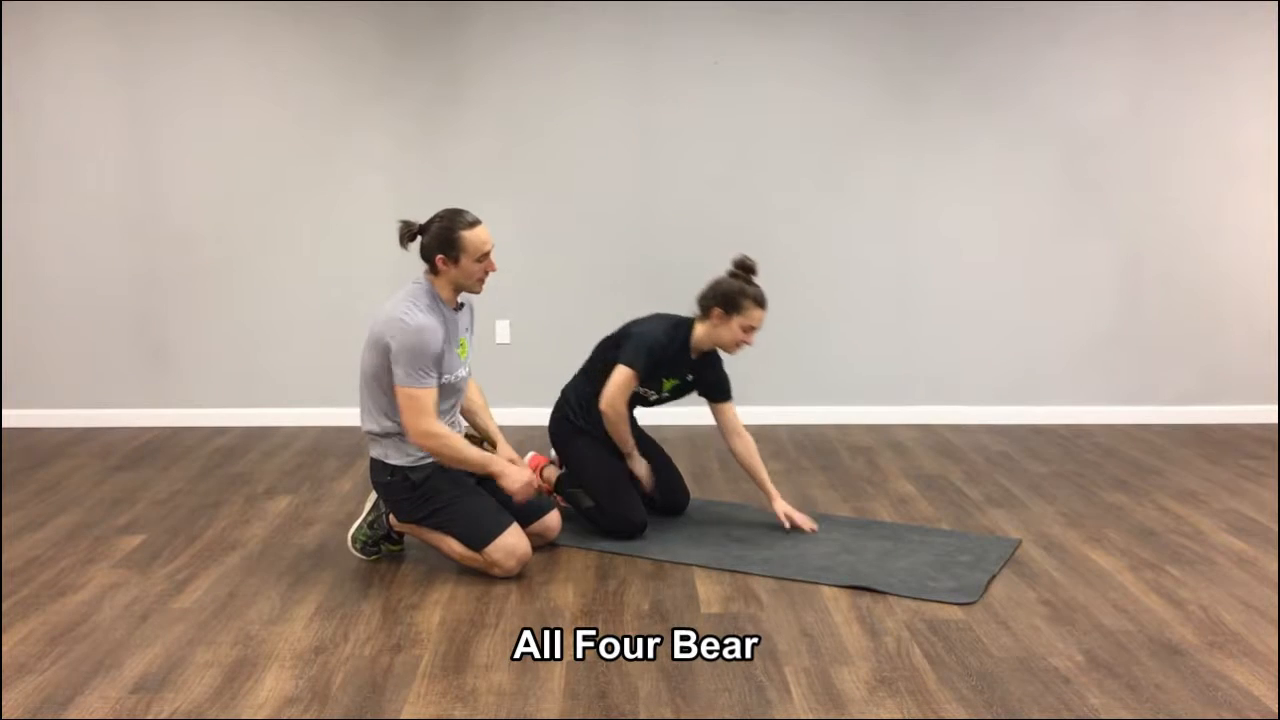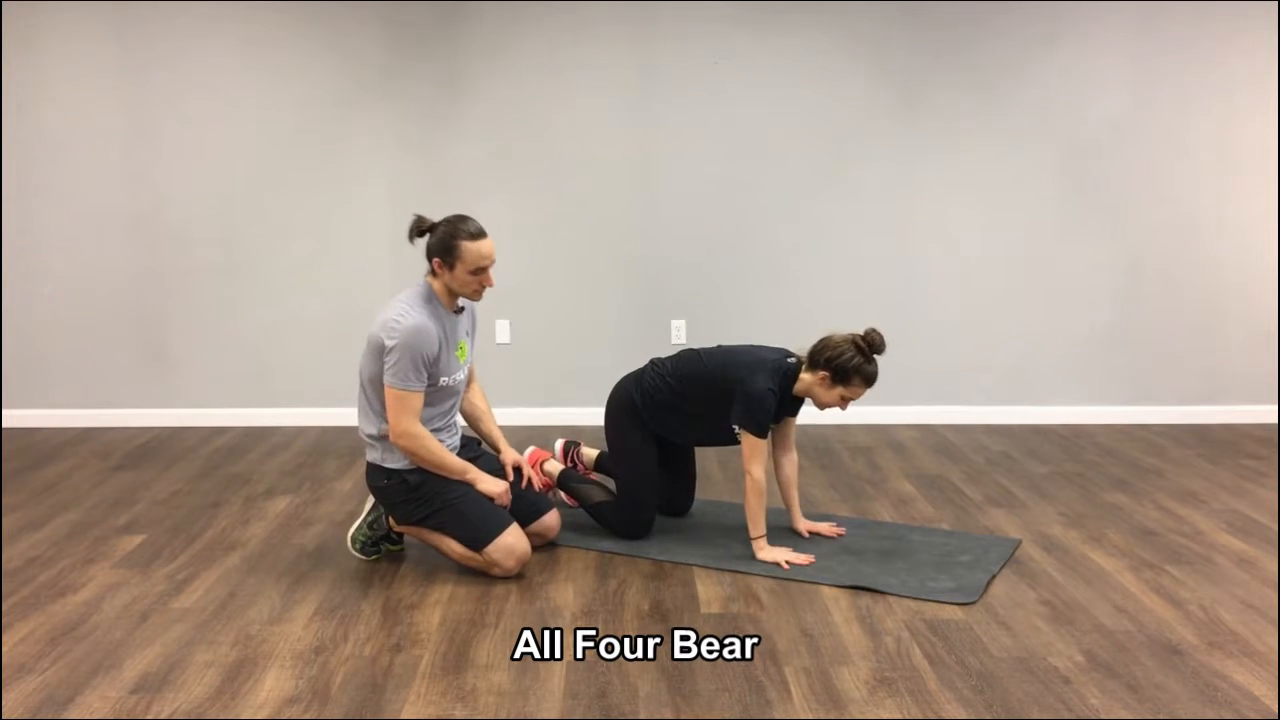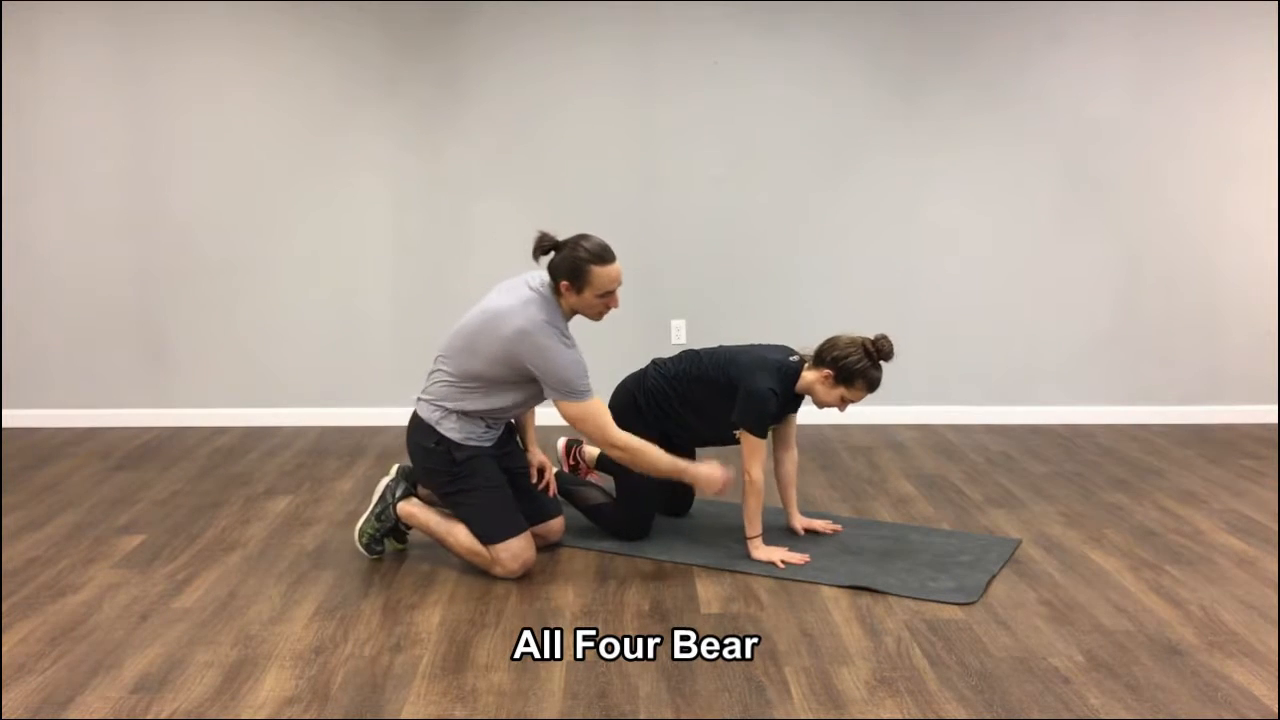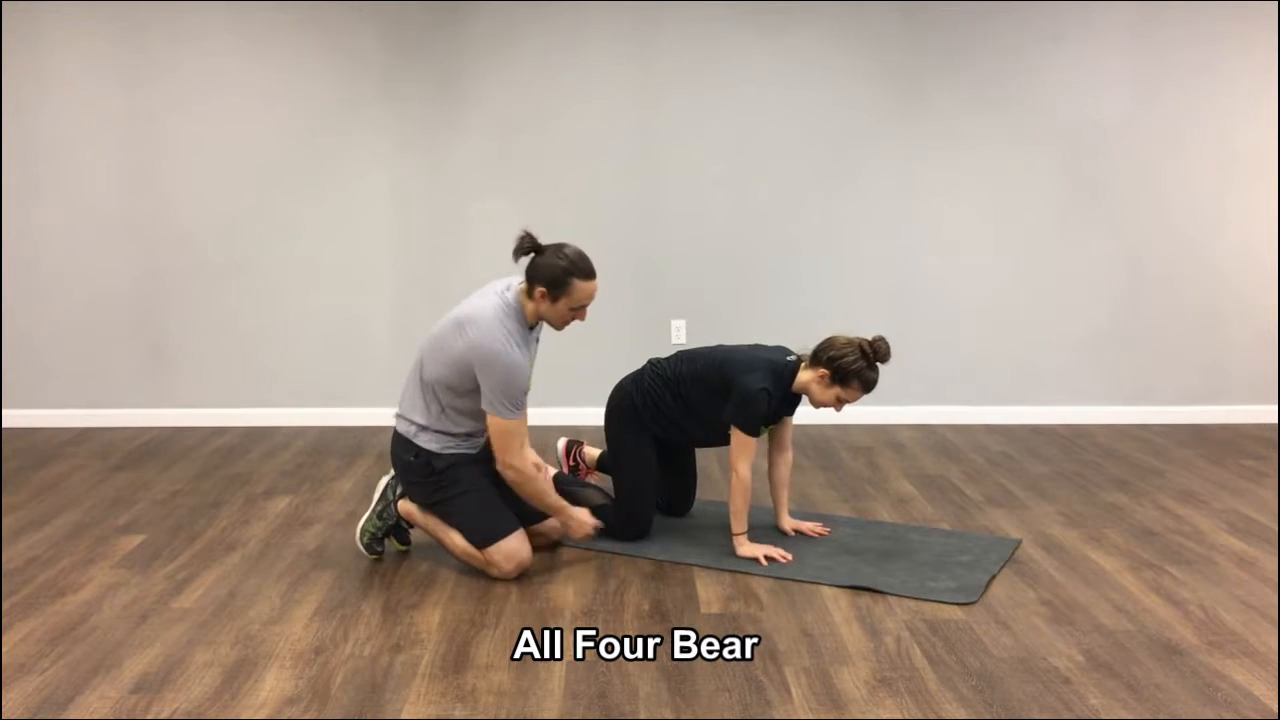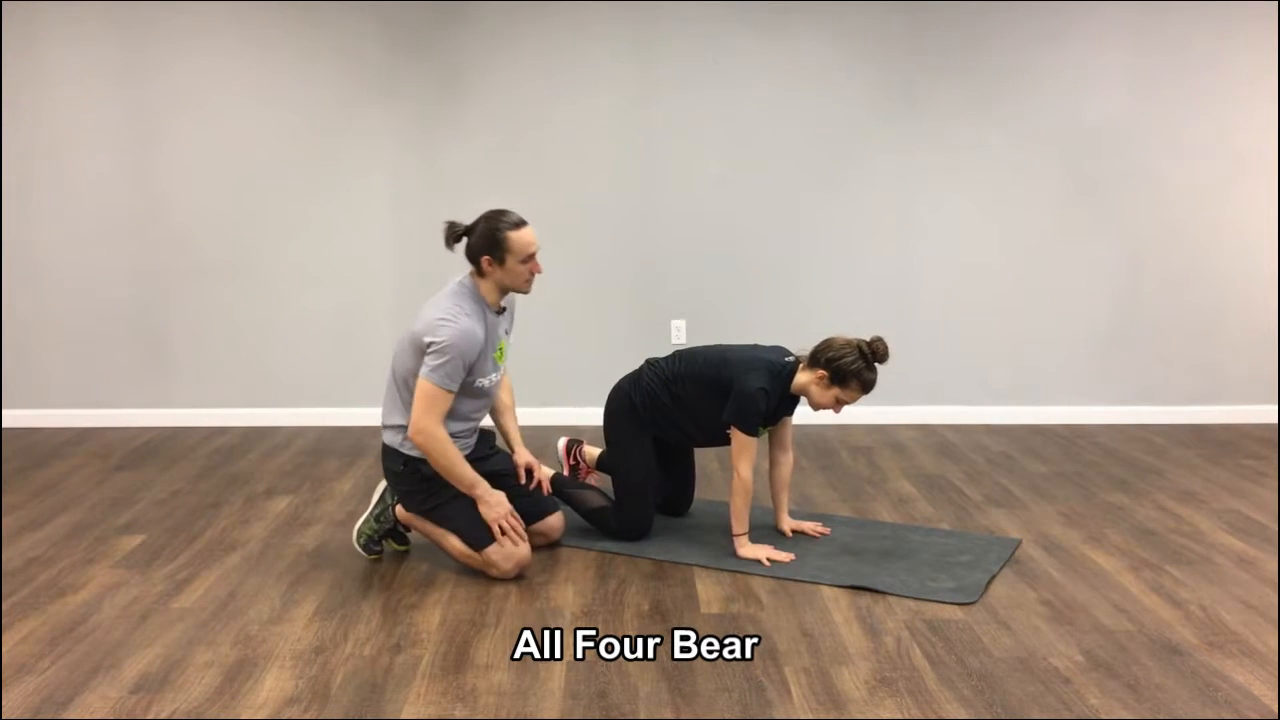
dt=1s
person 1, frame 1
left shoulder: (460, 303)
right shoulder: (415, 324)
right elbow: (423, 432)
left wrist: (499, 442)
right wrist: (497, 468)
left hip: (450, 448)
right hip: (410, 466)
left knee: (547, 526)
right knee: (510, 555)
left ankle: (414, 514)
right ankle: (396, 520)
person 1, frame 2
left shoulder: (463, 306)
right shoulder: (412, 327)
right elbow: (404, 434)
left wrist: (502, 446)
right wrist: (476, 478)
left hip: (451, 447)
right hip: (406, 469)
left knee: (546, 526)
right knee: (510, 556)
left ankle: (429, 514)
right ankle: (396, 518)
person 1, frame 3
left shoulder: (535, 287)
right shoulder: (546, 339)
right elbow: (613, 441)
left wrist: (530, 446)
right wrist: (693, 473)
left hip: (489, 429)
right hip: (448, 440)
left knee: (549, 530)
right knee: (514, 560)
left ankle: (425, 488)
right ankle: (403, 507)
person 1, frame 4
left shoulder: (513, 294)
right shoulder: (503, 349)
right elbow: (510, 463)
left wrist: (524, 452)
right wrist: (567, 513)
left hip: (474, 438)
right hip: (432, 451)
left knee: (548, 529)
right knee: (512, 559)
left ankle: (430, 500)
right ankle: (405, 507)
person 1, frame 5
left shoulder: (501, 301)
right shoulder: (459, 327)
right elbow: (424, 431)
left wrist: (518, 447)
right wrist: (483, 494)
left hip: (469, 443)
right hip: (419, 459)
left knee: (550, 526)
right knee: (511, 558)
left ankle: (428, 508)
right ankle: (402, 511)
person 2, frame 1
left shoulder: (708, 364)
right shoulder: (657, 337)
left elbow: (735, 434)
right elbow: (609, 404)
left wrist: (775, 499)
right wrist: (632, 457)
left hip: (616, 426)
right hip: (577, 425)
left knee: (673, 503)
right knee: (627, 522)
left ankle: (579, 463)
right ankle: (551, 475)
person 2, frame 2
left shoulder: (792, 377)
right shoulder: (761, 386)
left elbow: (785, 452)
right elbow: (754, 472)
left wrist: (797, 518)
right wrist: (760, 546)
left hip: (665, 414)
right hip: (633, 408)
left knee: (677, 505)
right knee: (633, 523)
left ankle: (577, 455)
right ankle: (550, 468)
person 2, frame 3
left shoulder: (794, 373)
right shoulder: (763, 386)
left elbow: (785, 448)
right elbow: (753, 472)
left wrist: (793, 514)
right wrist: (756, 544)
left hip: (669, 415)
right hip: (637, 408)
left knee: (677, 505)
right knee: (632, 525)
left ankle: (581, 455)
person 2, frame 4
left shoulder: (790, 375)
right shoulder: (758, 386)
left elbow: (781, 452)
right elbow: (740, 469)
left wrist: (783, 516)
right wrist: (741, 542)
left hip: (667, 417)
right hip: (635, 410)
left knee: (677, 505)
right knee: (632, 526)
left ankle: (583, 456)
person 2, frame 5
left shoulder: (790, 376)
right shoulder: (757, 386)
left elbow: (782, 453)
right elbow: (742, 470)
left wrist: (783, 517)
right wrist: (742, 542)
left hip: (666, 416)
right hip: (633, 408)
left knee: (676, 505)
right knee: (632, 525)
left ankle: (583, 455)
right ankle: (546, 480)
